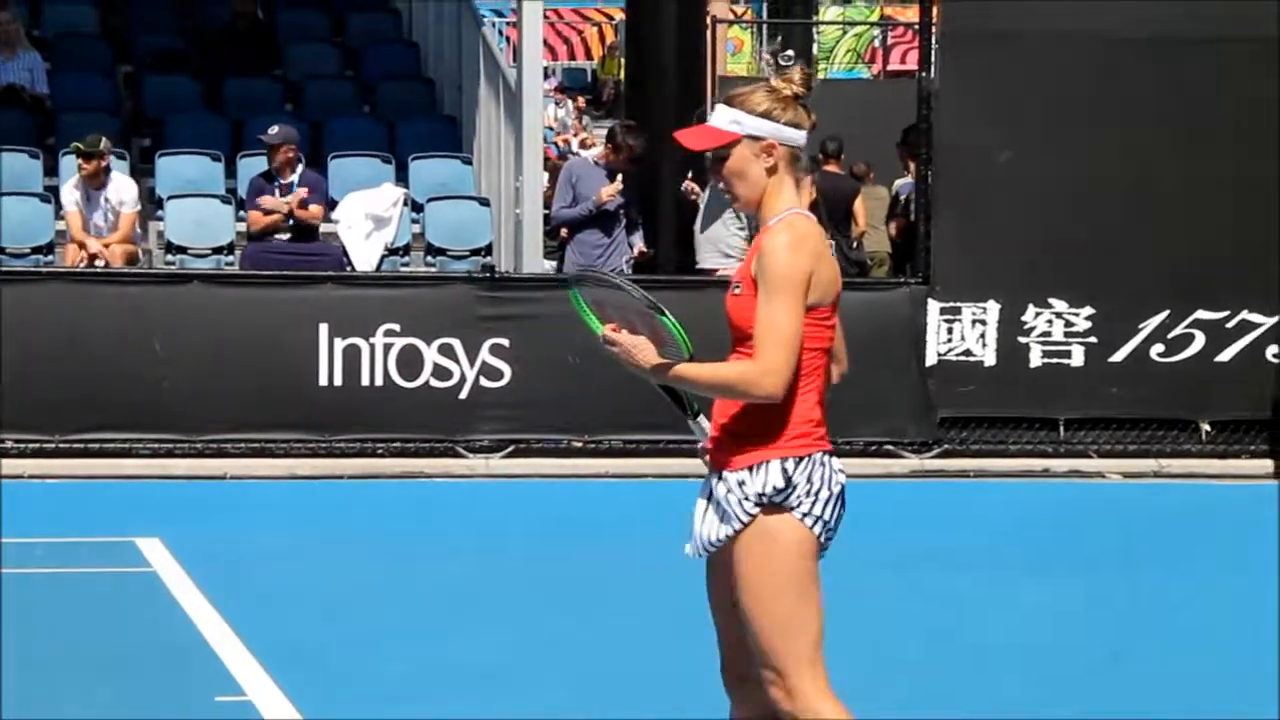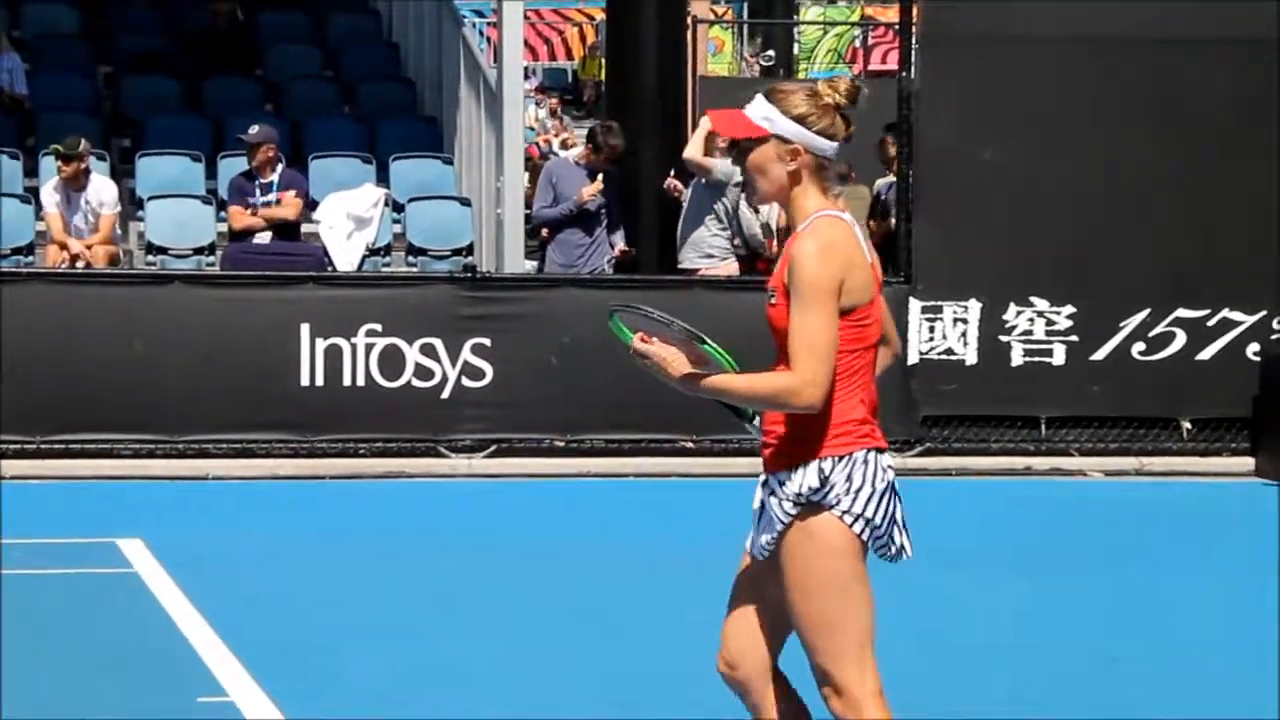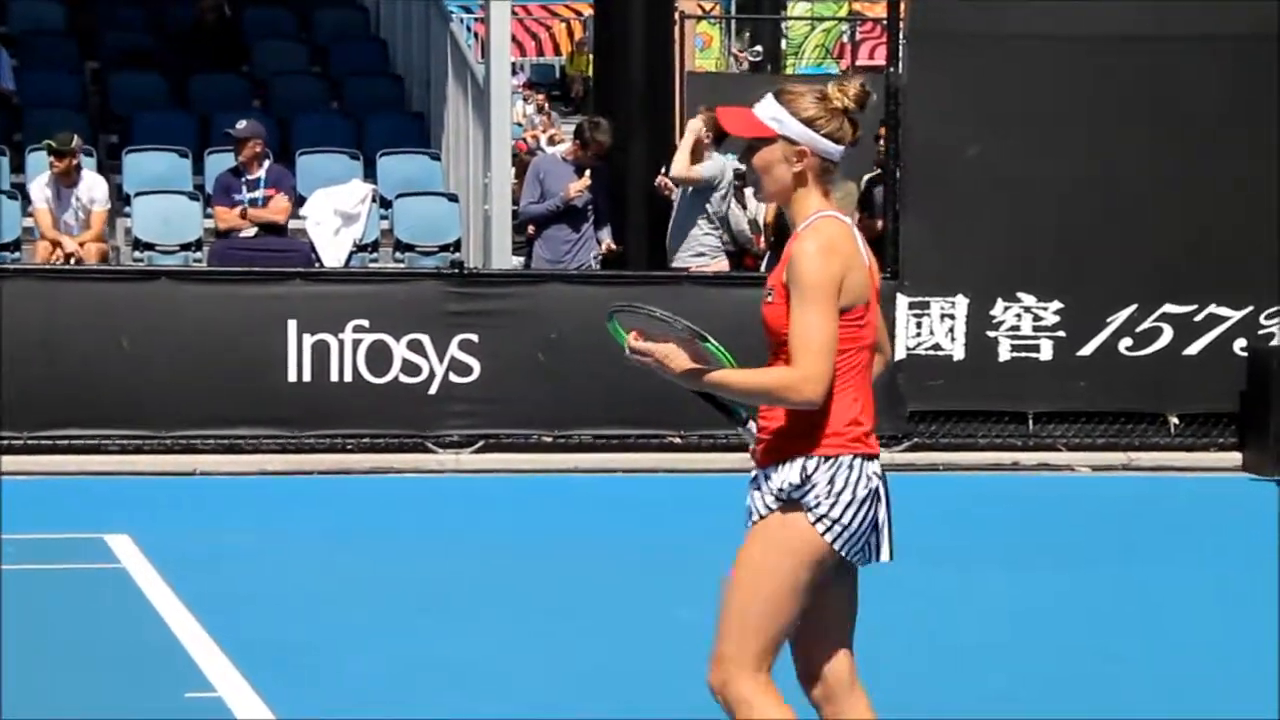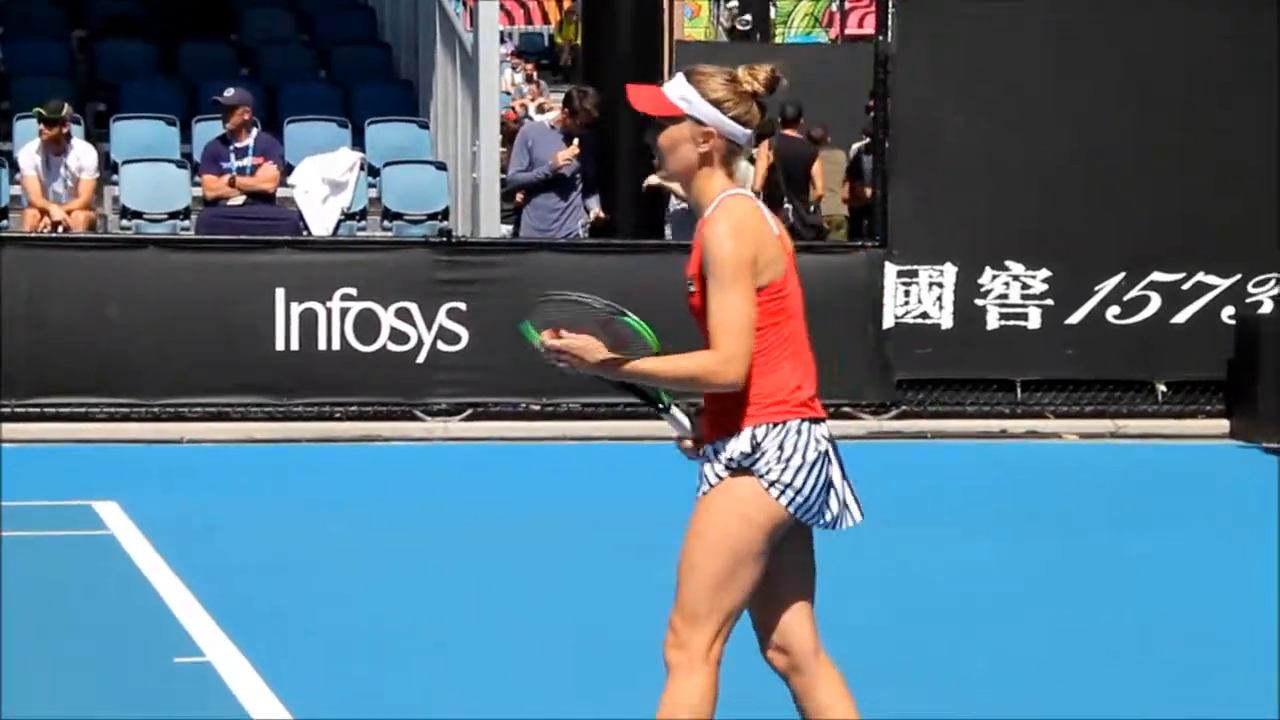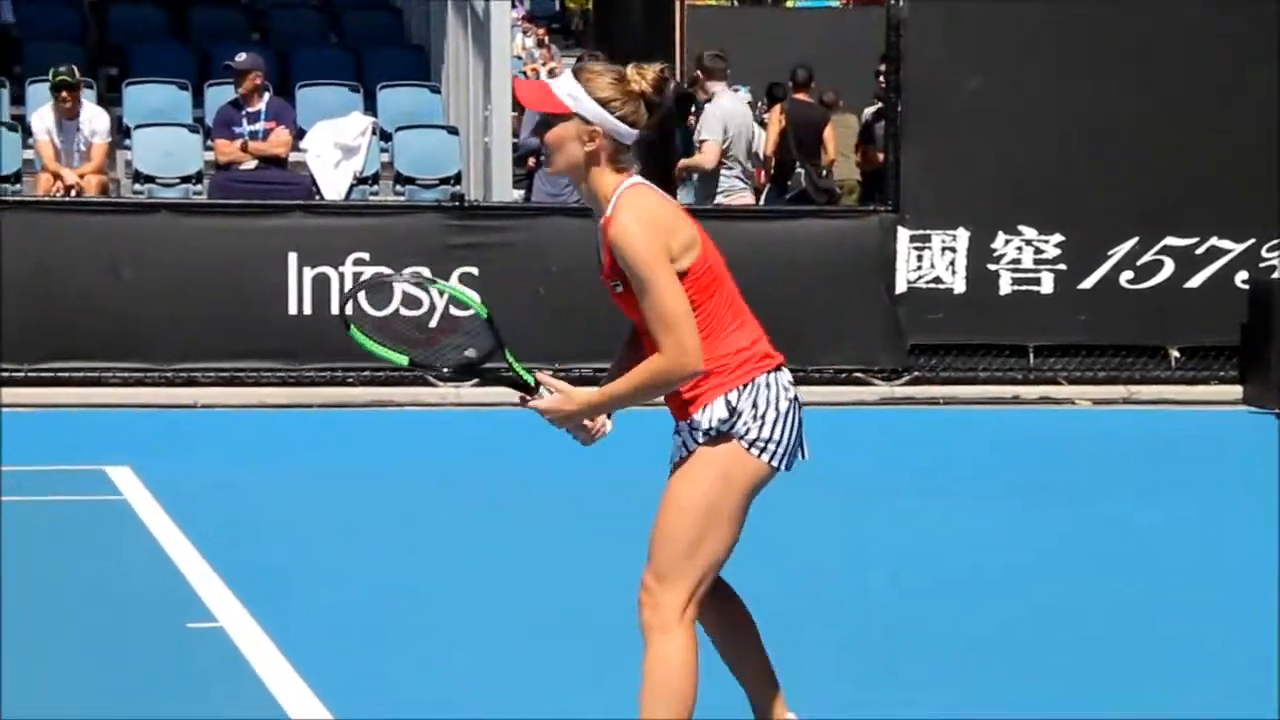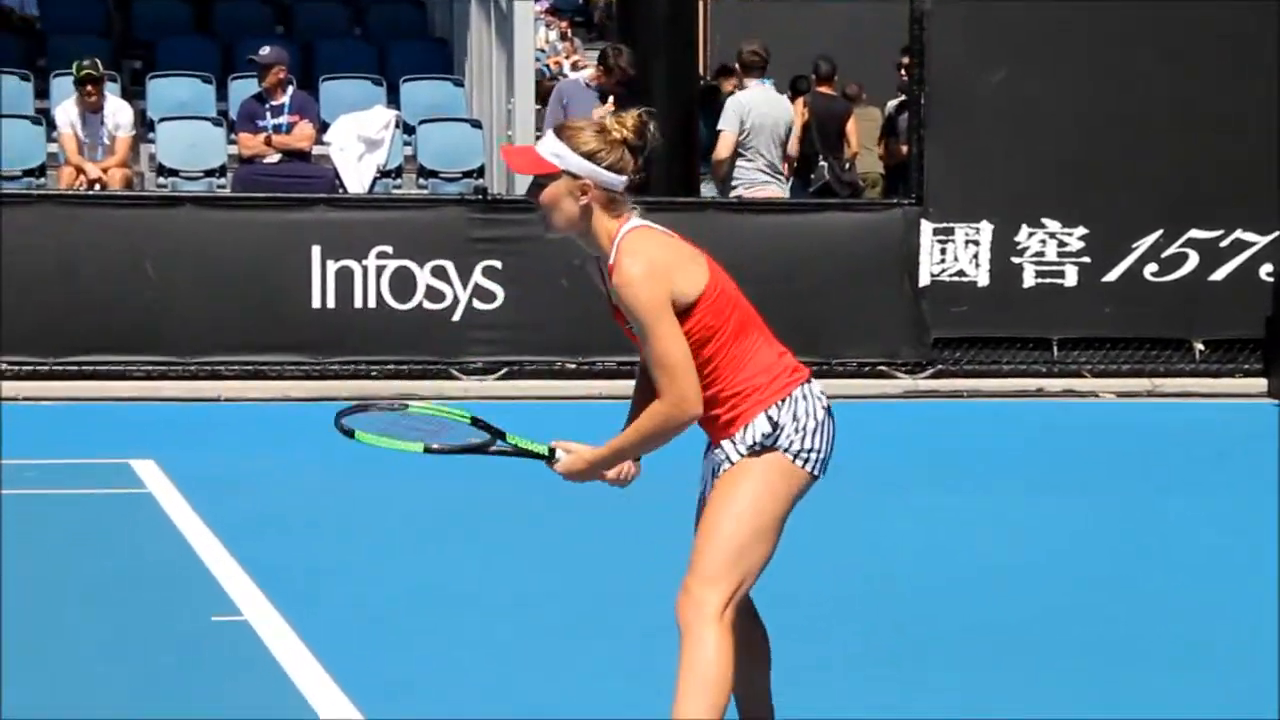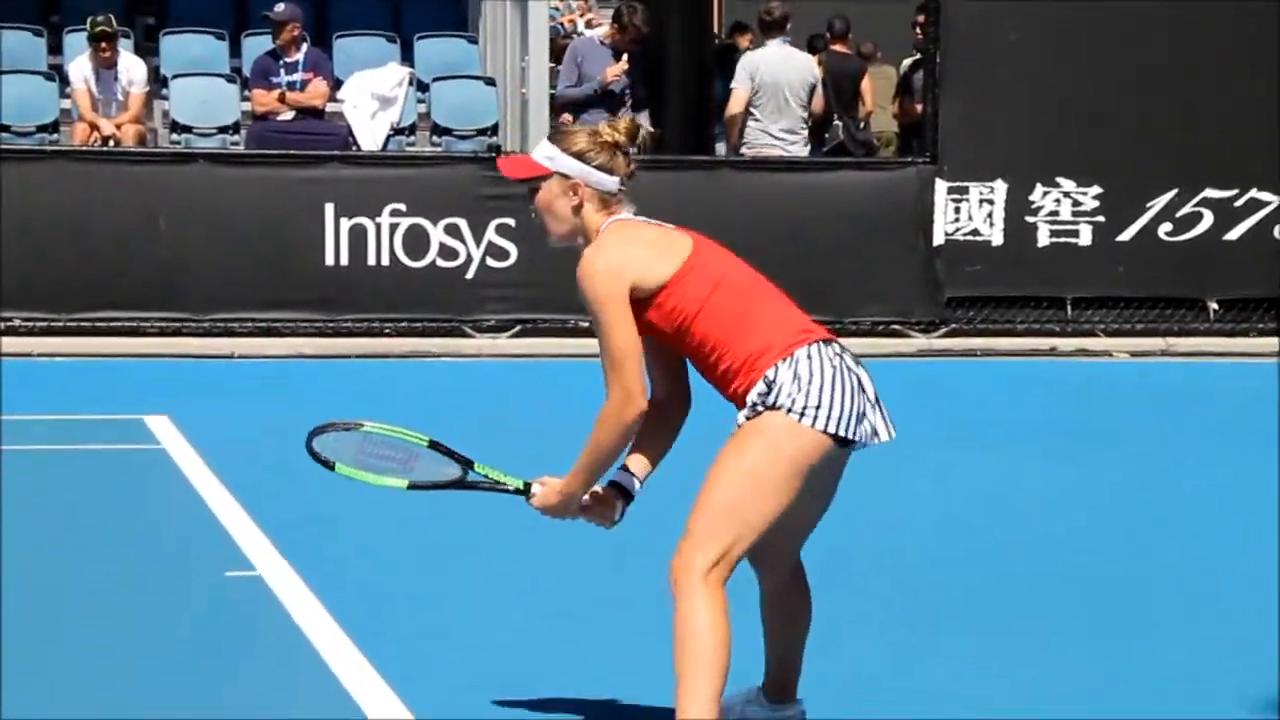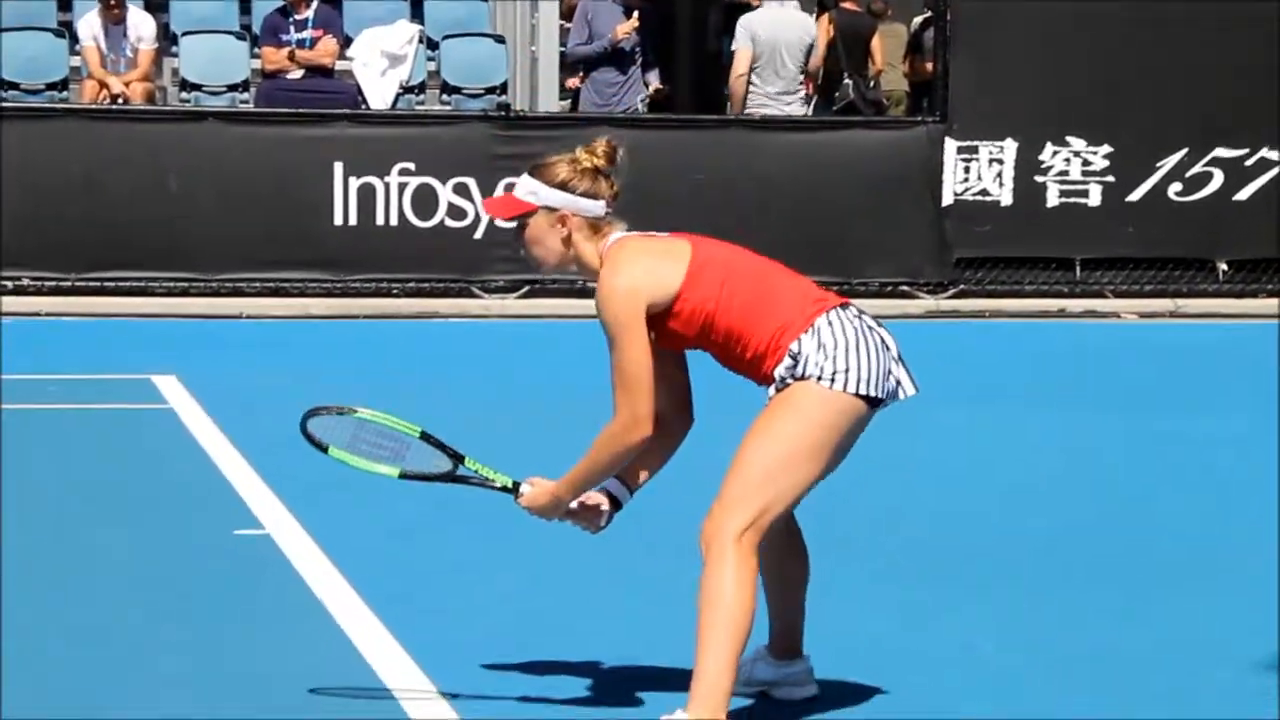
dt=0.4s
person 1, frame 1
left shoulder: (787, 240)
right shoulder: (790, 238)
left elbow: (768, 377)
right elbow: (834, 364)
left wrist: (658, 366)
left hip: (774, 481)
right hip: (751, 479)
person 1, frame 2
left shoulder: (814, 246)
right shoulder: (835, 235)
left elbow: (806, 388)
right elbow: (886, 345)
left wrist: (691, 377)
left hip: (822, 479)
right hip: (810, 477)
right knee: (741, 659)
person 1, frame 3
left shoulder: (815, 245)
right shoulder: (836, 237)
left elbow: (807, 383)
right elbow: (877, 354)
left wrist: (694, 373)
left hip: (812, 478)
right hip: (828, 475)
person 1, frame 4
left shoulder: (727, 228)
right shoulder: (736, 216)
left elbow: (726, 366)
left wrist: (612, 365)
right wrist: (709, 423)
left hip: (761, 449)
right hip: (774, 445)
left knee: (688, 648)
right knee: (792, 646)
person 1, frame 5
left shoulder: (633, 220)
right shoulder: (622, 209)
left elbow: (682, 360)
left wrist: (585, 404)
right wrist: (601, 398)
left hip: (740, 407)
right hip: (731, 409)
left knee: (663, 603)
right knee: (700, 586)
person 1, frame 6
left shoulder: (634, 268)
right shoulder: (630, 248)
left elbow: (680, 404)
right elbow: (661, 374)
left wrist: (596, 458)
right wrist: (627, 451)
left hip: (775, 425)
right hip: (767, 423)
left knee: (702, 605)
right knee: (725, 593)
person 1, frame 7
left shoulder: (601, 261)
right shoulder: (639, 249)
left elbow: (627, 405)
right elbow: (669, 401)
left wrist: (571, 490)
right wrist: (623, 486)
left hip: (800, 388)
right hip: (831, 376)
left knee: (695, 568)
right knee: (772, 554)
person 1, frame 8
left shoulder: (620, 280)
right shoulder: (643, 266)
left elbow: (633, 427)
right elbow: (671, 417)
left wrist: (558, 494)
right wrist: (612, 493)
left hip: (830, 355)
right hip: (847, 343)
left knee: (727, 531)
right knee: (763, 509)
right ankle: (785, 660)
